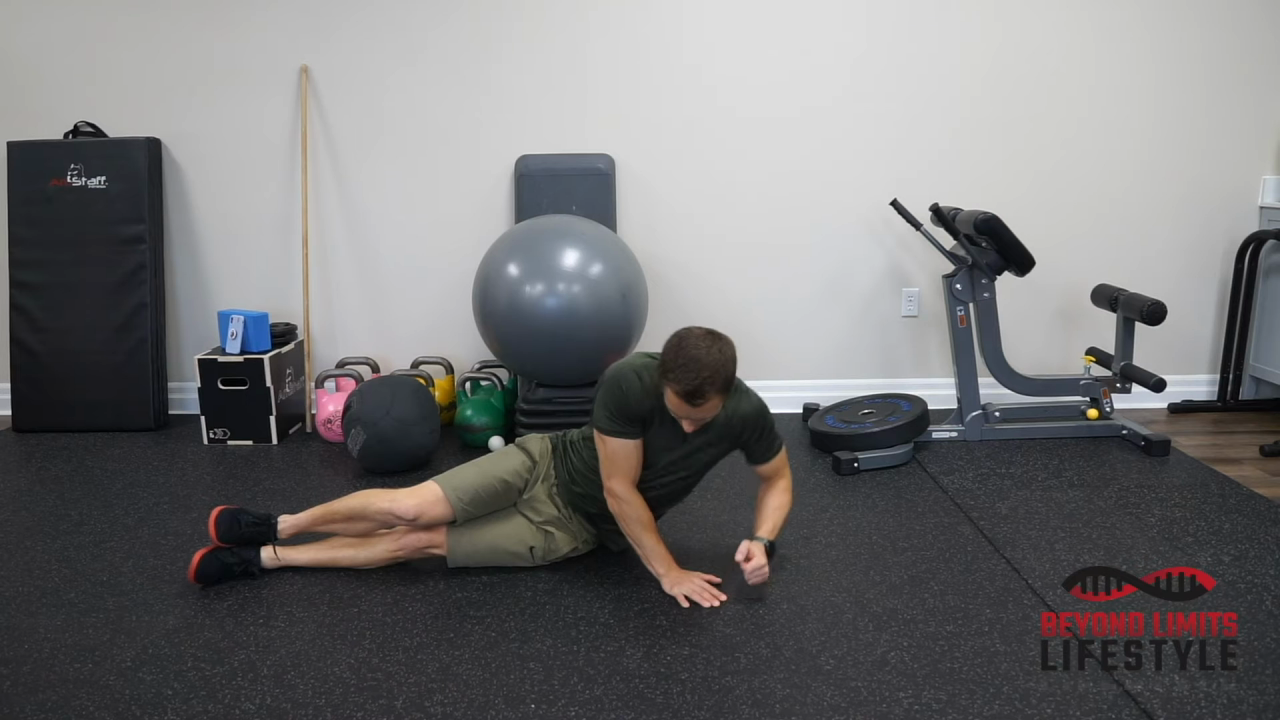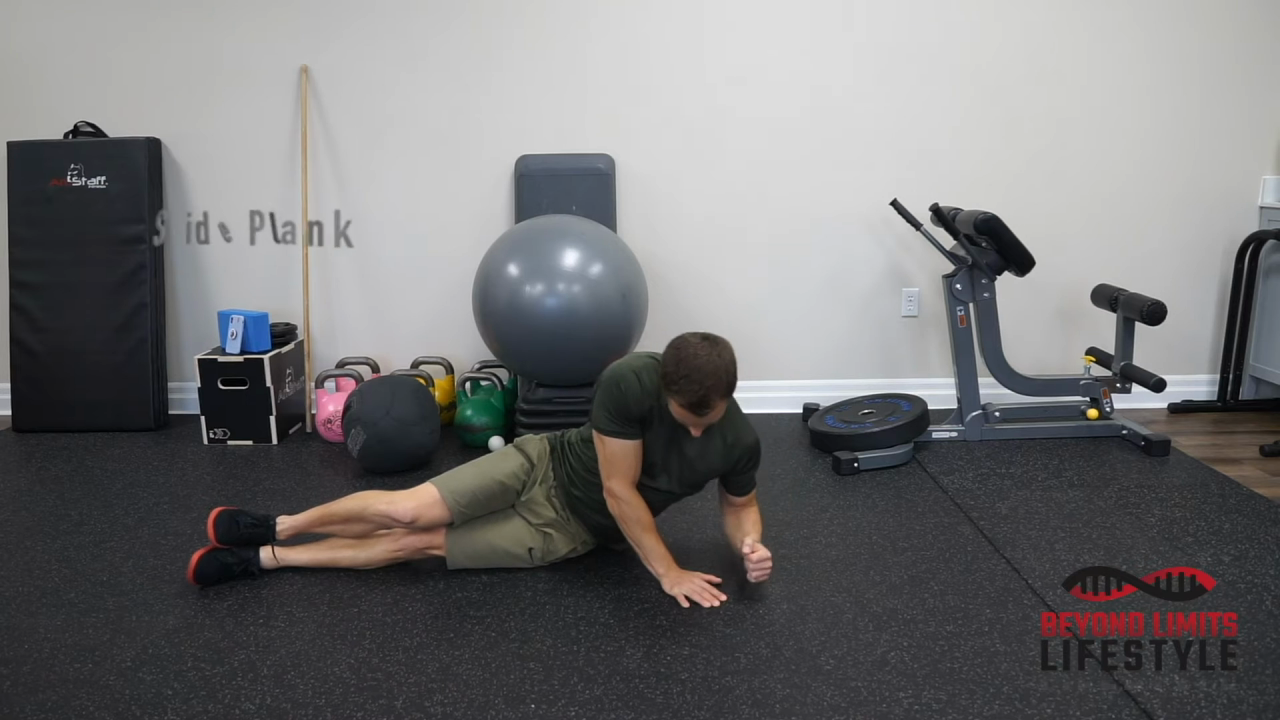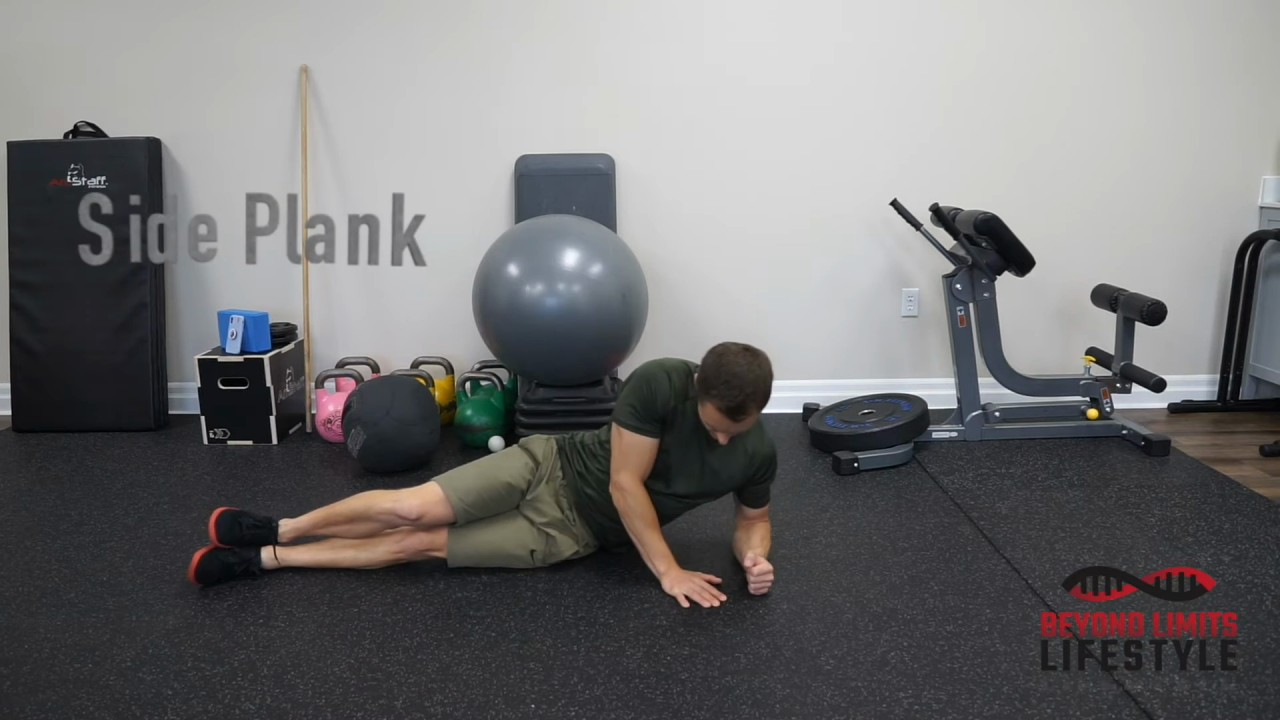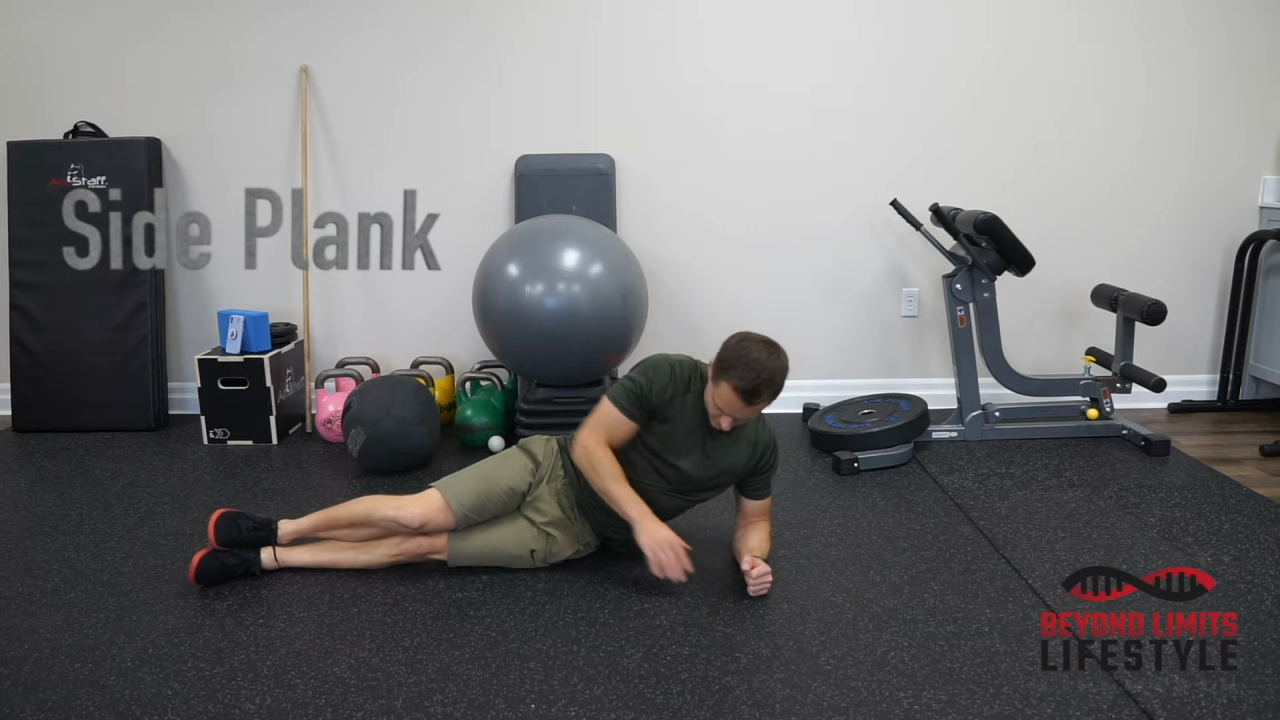
dt=0.5s
person 1, frame 1
left shoulder: (747, 415)
right shoulder: (628, 380)
left elbow: (778, 478)
right elbow: (620, 489)
left wrist: (761, 541)
right wrist: (668, 572)
left hip: (573, 528)
right hip: (546, 464)
left knee: (420, 542)
right knee: (411, 509)
left ankle: (266, 558)
right ankle: (280, 526)
person 1, frame 2
left shoulder: (739, 442)
right shoulder: (629, 380)
left elbow: (739, 505)
right elbow: (619, 490)
left wrist: (750, 546)
right wrist: (668, 572)
left hip: (572, 528)
right hip: (543, 465)
left knee: (416, 545)
right knee: (407, 511)
left ankle: (264, 559)
right ankle: (275, 526)
person 1, frame 3
left shoulder: (757, 454)
right shoulder: (660, 382)
left elbow: (752, 519)
right elbow: (626, 484)
left wrist: (755, 558)
right wrist: (668, 571)
left hip: (572, 531)
right hip: (550, 466)
left knee: (419, 543)
right knee: (413, 509)
left ankle: (265, 559)
right ankle: (281, 528)
person 1, frame 4
left shoulder: (758, 447)
right shoulder: (666, 376)
left elbow: (754, 518)
right elbow: (590, 444)
left wrist: (753, 558)
right wrist: (646, 523)
left hip: (574, 532)
right hip: (556, 471)
left knee: (422, 546)
right knee: (416, 514)
left ankle: (265, 560)
right ankle: (280, 530)
